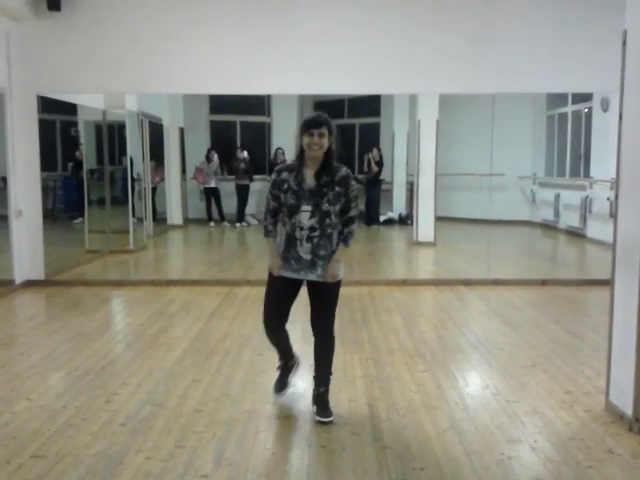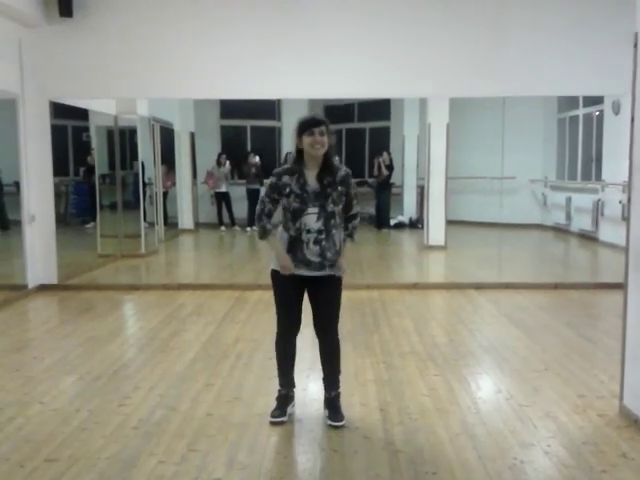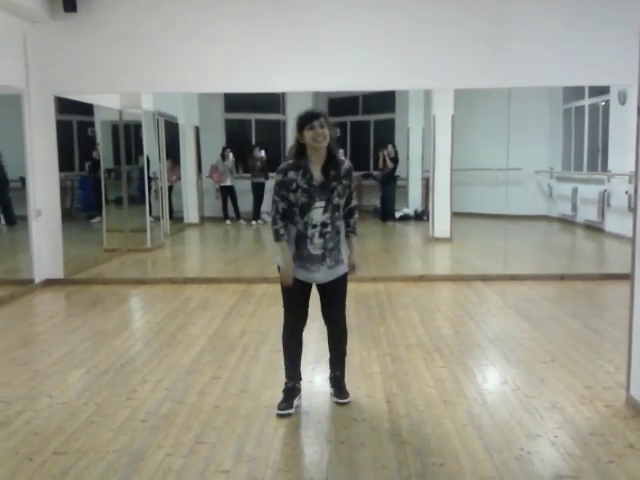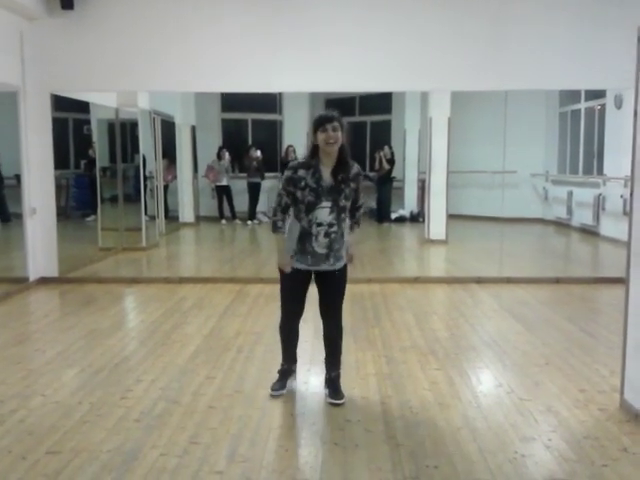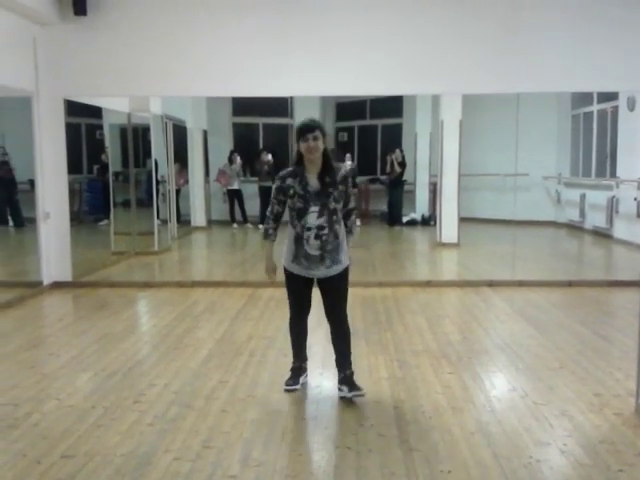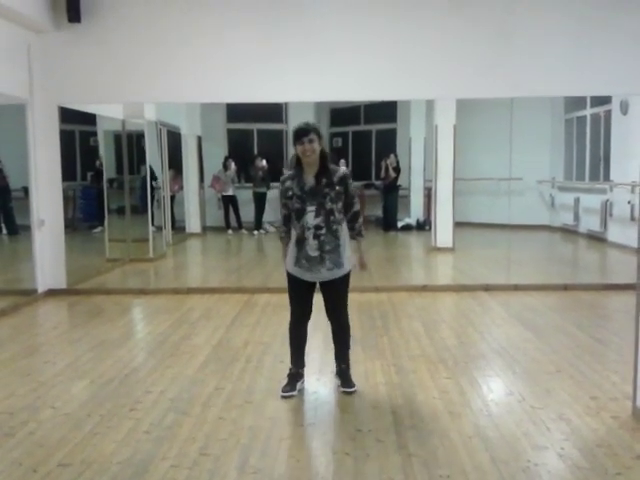
dt=0.4s
person 1, frame 1
left shoulder: (342, 176)
right shoulder: (283, 174)
left elbow: (350, 220)
right elbow: (270, 215)
left wrist: (337, 259)
right wrist: (273, 254)
left hip: (325, 267)
right hip: (286, 264)
left knee: (323, 330)
right knee: (272, 321)
left ankle: (321, 394)
right ankle: (288, 361)
person 1, frame 2
left shoulder: (341, 176)
right shoulder: (282, 177)
left elbow: (351, 216)
right elbow: (263, 216)
left wrist: (343, 255)
right wrist: (280, 254)
left hip: (328, 269)
right hip: (288, 267)
left knee: (328, 333)
right knee: (286, 332)
left ankle: (332, 399)
right ankle: (285, 395)
person 1, frame 3
left shoulder: (344, 169)
right shoulder: (287, 172)
left elbow: (350, 213)
right elbow: (278, 218)
left wrist: (351, 251)
right wrist: (286, 260)
left hip: (334, 261)
right hip: (296, 262)
left knee: (336, 322)
right knee: (293, 324)
left ankle: (337, 379)
right ankle: (292, 388)
person 1, frame 4
left shoulder: (352, 172)
right shoulder: (297, 170)
right elbow: (279, 210)
left wrist: (349, 239)
right wrist: (281, 251)
left hip: (334, 259)
right hip: (296, 256)
left knee: (333, 318)
right knee: (290, 315)
left ankle: (332, 379)
right ankle: (287, 369)
person 1, frame 5
left shoulder: (341, 175)
right shoulder: (286, 179)
left elbow: (348, 214)
right elbow: (273, 217)
left wrist: (347, 247)
right wrist: (268, 256)
left hip: (334, 260)
right hip: (297, 261)
left knee: (338, 317)
right knee: (298, 316)
left ankle: (346, 377)
right ankle: (299, 367)
person 1, frame 6
left shoulder: (340, 177)
right shoulder: (287, 182)
left elbow: (354, 215)
right elbow: (285, 222)
left wrist: (360, 250)
right wrist: (285, 254)
left hip: (335, 262)
right hip: (299, 264)
left knee: (339, 318)
right knee: (298, 319)
left ankle: (343, 371)
right ankle: (296, 374)
